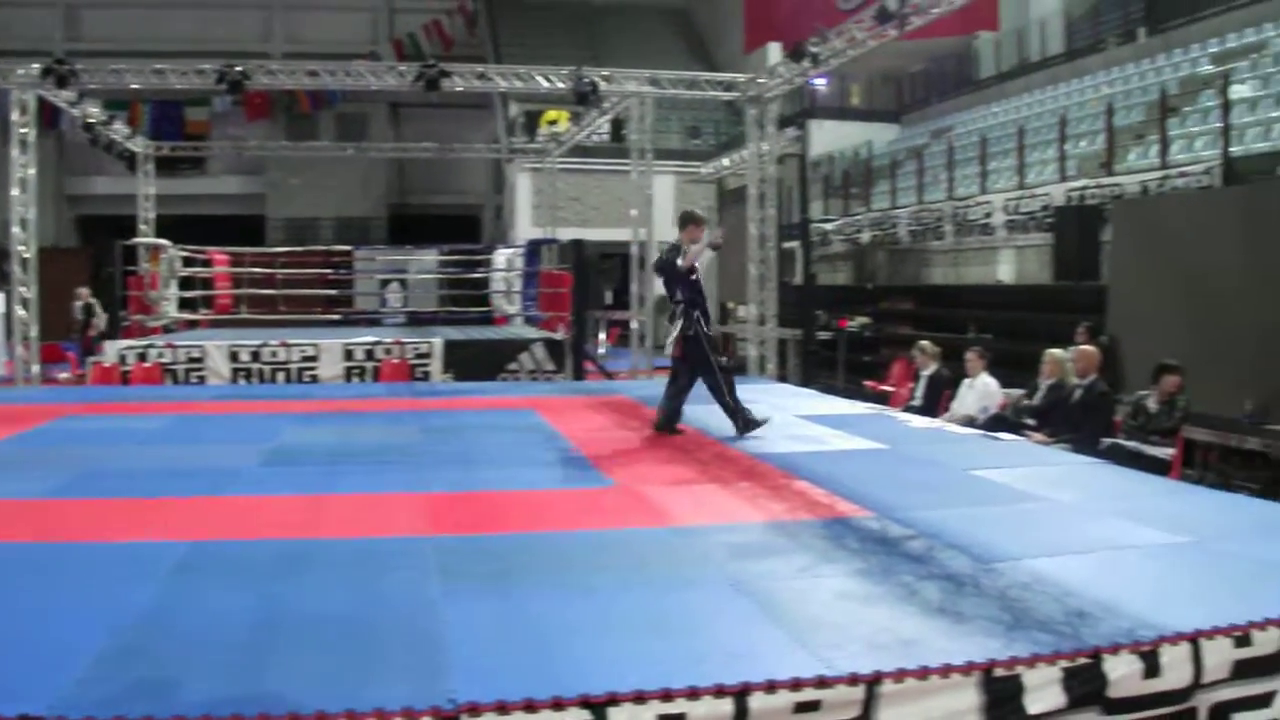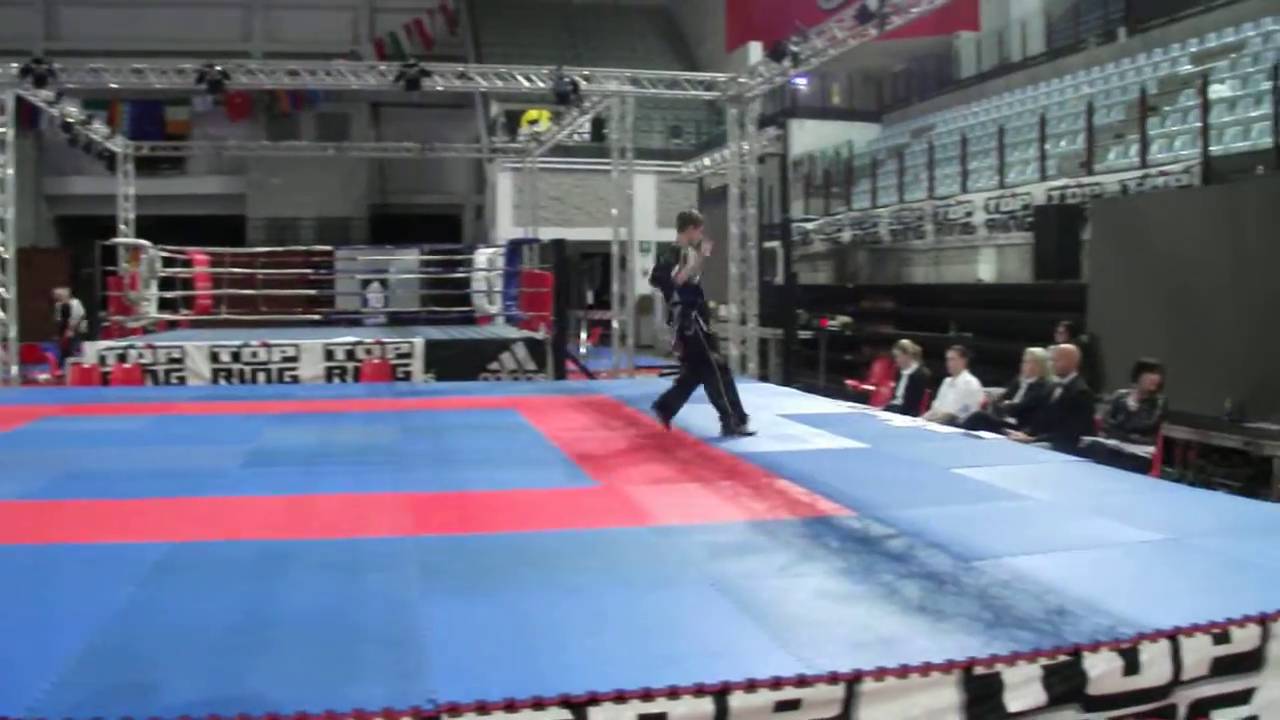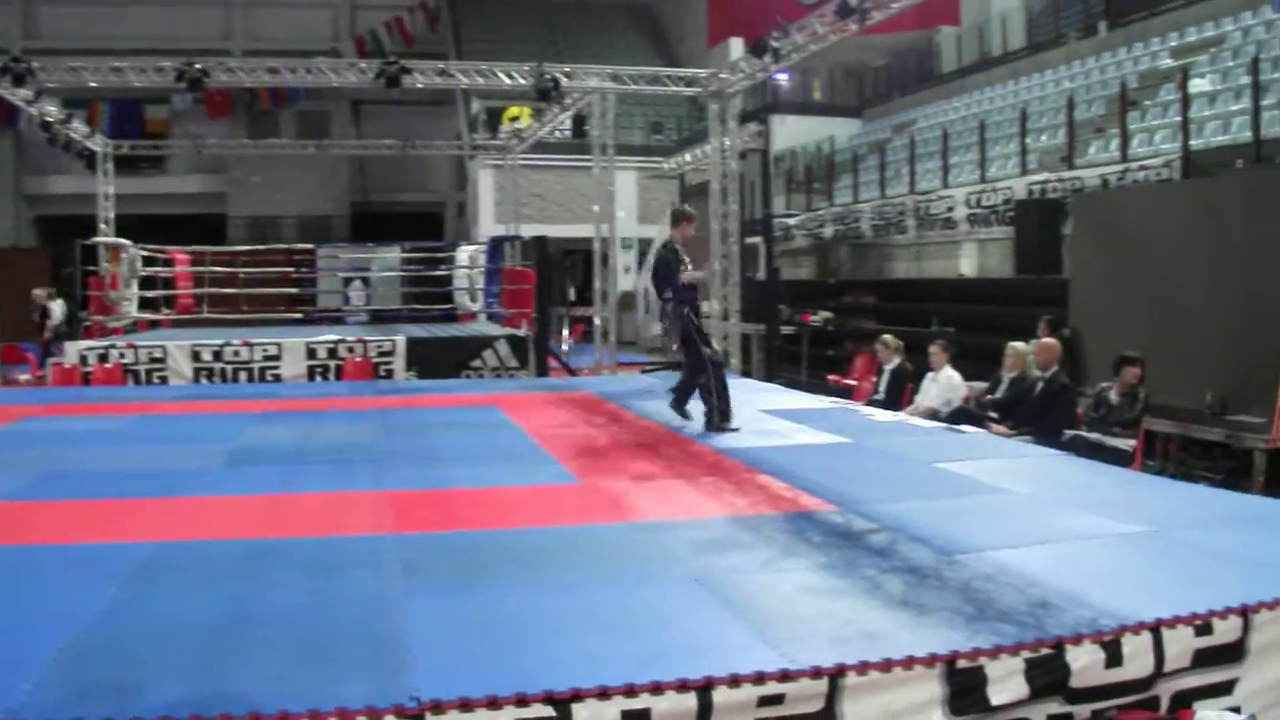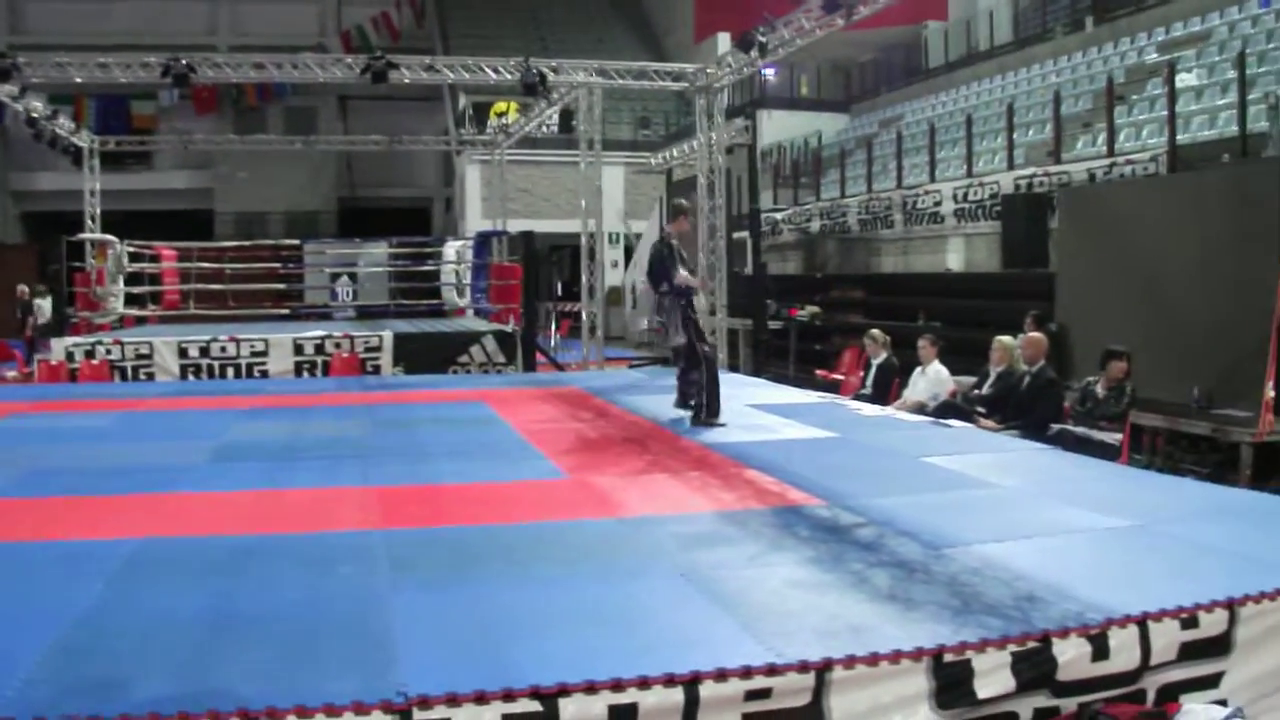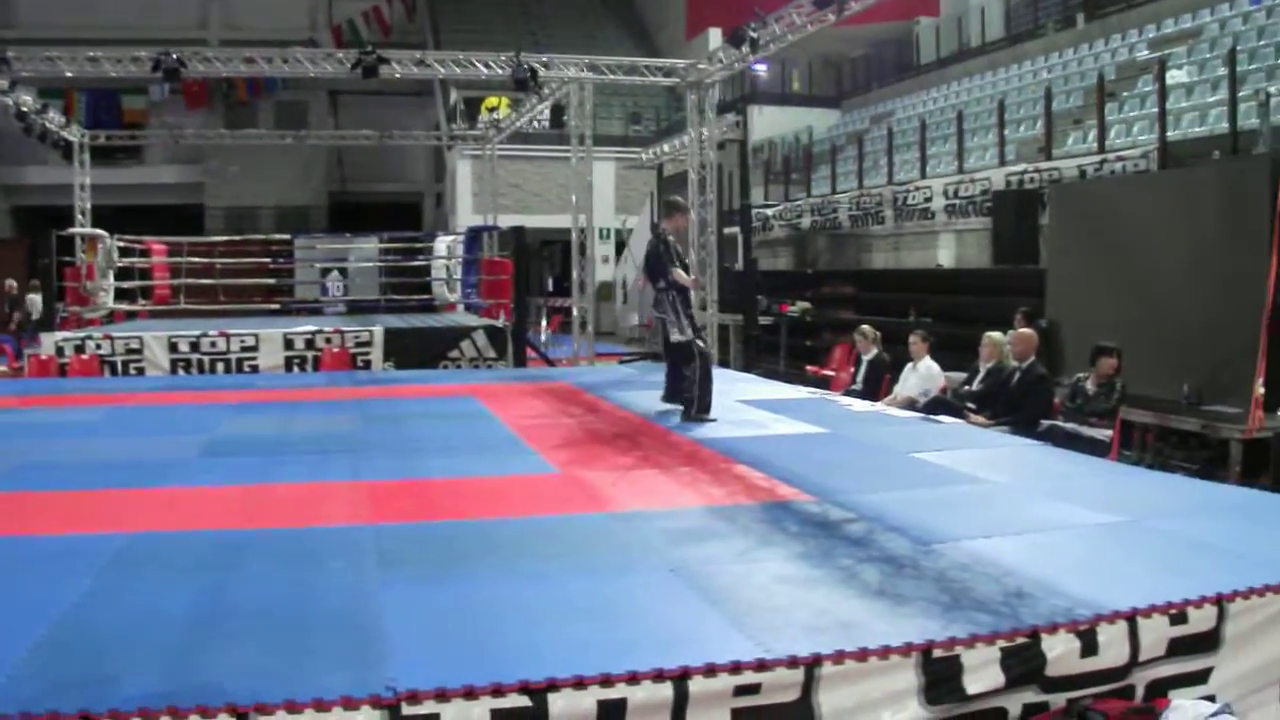
dt=0.1s
person 1, frame 1
left shoulder: (671, 252)
right shoulder: (679, 251)
right elbow: (683, 266)
right wrist: (704, 245)
left hip: (683, 319)
right hip: (692, 319)
left knee: (683, 373)
right knee: (716, 369)
left ankle: (666, 420)
right ankle: (742, 420)
person 1, frame 2
left shoulder: (672, 254)
right shoulder: (680, 253)
left elbow: (656, 280)
right elbow: (680, 279)
right wrist: (699, 254)
left hip: (683, 319)
right hip: (691, 320)
left knee: (693, 371)
right knee: (716, 369)
left ankle: (665, 408)
right ankle: (733, 422)
person 1, frame 3
left shoulder: (665, 249)
right shoulder: (672, 251)
left elbow: (659, 281)
right elbow: (681, 278)
right wrist: (696, 275)
left hip: (677, 313)
right hip: (683, 313)
left knee: (695, 361)
right knee: (710, 363)
left ankle: (680, 399)
right ankle: (716, 419)
person 1, frame 4
left shoulder: (664, 243)
right shoulder: (668, 245)
left elbow: (658, 275)
right elbow: (676, 276)
right wrist: (694, 282)
left hip: (673, 306)
right hip: (678, 307)
left knee: (688, 355)
right knee: (703, 358)
left ankle: (684, 397)
right ankle: (704, 414)
person 1, frame 5
left shoulder: (657, 240)
right shoulder: (665, 242)
left elbow: (650, 273)
right elbow: (674, 271)
right wrist: (690, 283)
left hip: (665, 303)
right hip: (674, 304)
left knee: (677, 352)
right knee: (697, 355)
left ankle: (673, 393)
right ankle: (694, 409)
